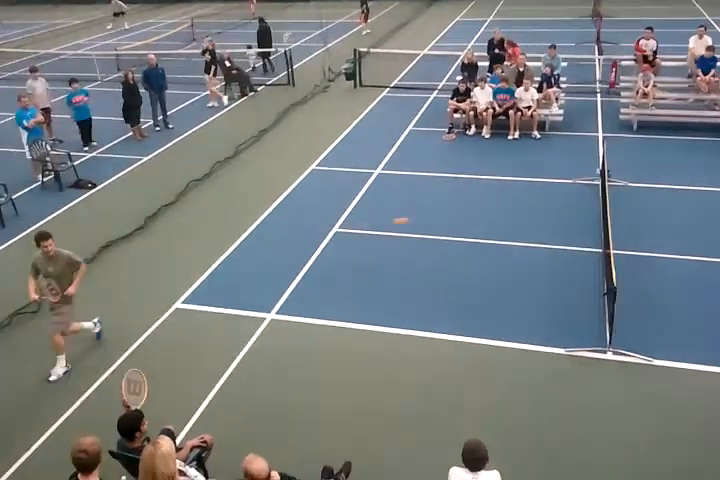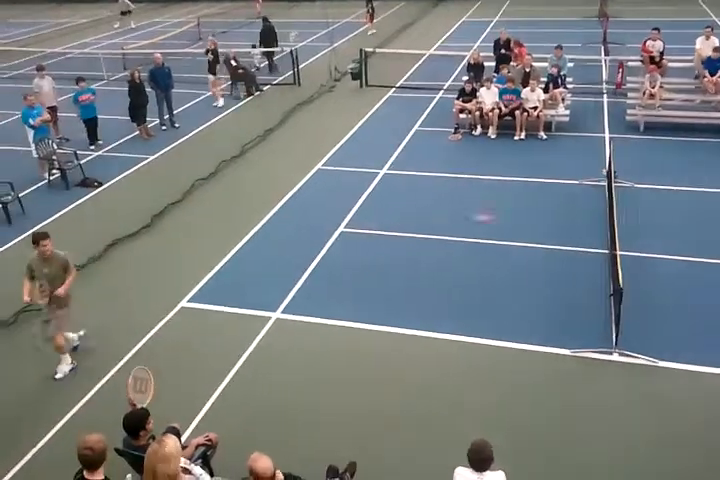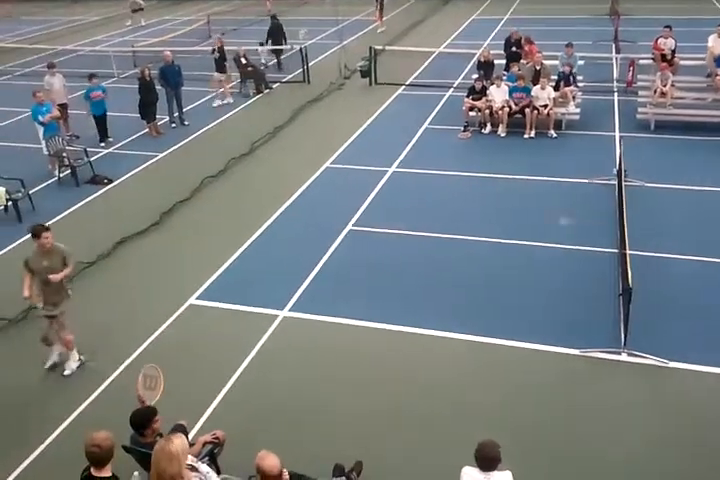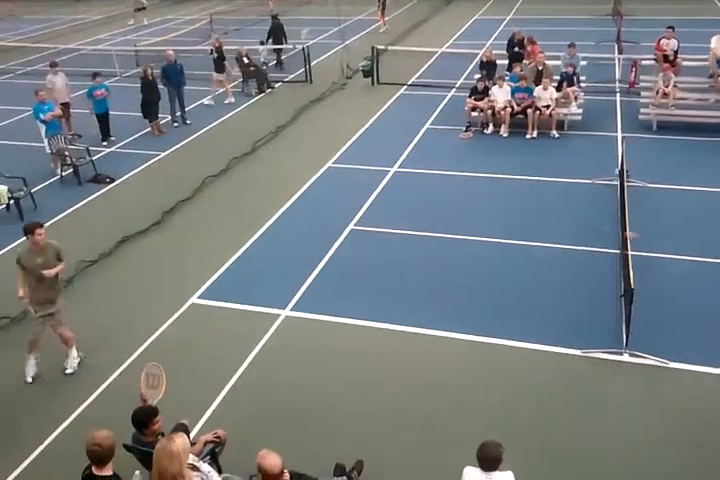
dt=0.1s
person 1, frame 1
left shoulder: (66, 256)
right shoulder: (37, 262)
left elbow: (82, 266)
right elbow: (32, 278)
left wrist: (74, 286)
right wrist: (32, 294)
left hip: (65, 301)
right hip: (53, 300)
left knee: (56, 335)
right knee: (65, 330)
left ankle: (61, 365)
right ankle: (93, 325)
person 1, frame 2
left shoulder: (61, 257)
right shoulder: (32, 263)
left elbow: (73, 272)
right elbow: (28, 279)
left wrist: (65, 287)
right wrist: (26, 295)
left hip: (60, 304)
right hip: (47, 303)
left knee: (56, 338)
right knee: (55, 333)
left ankle: (67, 363)
right ankle: (74, 337)
person 1, frame 3
left shoulder: (60, 250)
right shoulder: (30, 258)
left elbow: (70, 266)
right elbow: (28, 274)
left wrist: (60, 276)
right wrist: (26, 290)
left hip: (59, 300)
right hip: (43, 302)
left knee: (62, 335)
right knee: (46, 336)
left ankle: (74, 359)
right ankle: (55, 352)
person 1, frame 4
left shoulder: (53, 247)
right shoulder: (22, 255)
left elbow: (64, 262)
left wrist: (54, 271)
right wrist: (21, 289)
left hip: (54, 299)
right hip: (36, 301)
left knee: (61, 331)
right knee: (34, 337)
left ankle: (74, 356)
right ankle: (31, 361)
